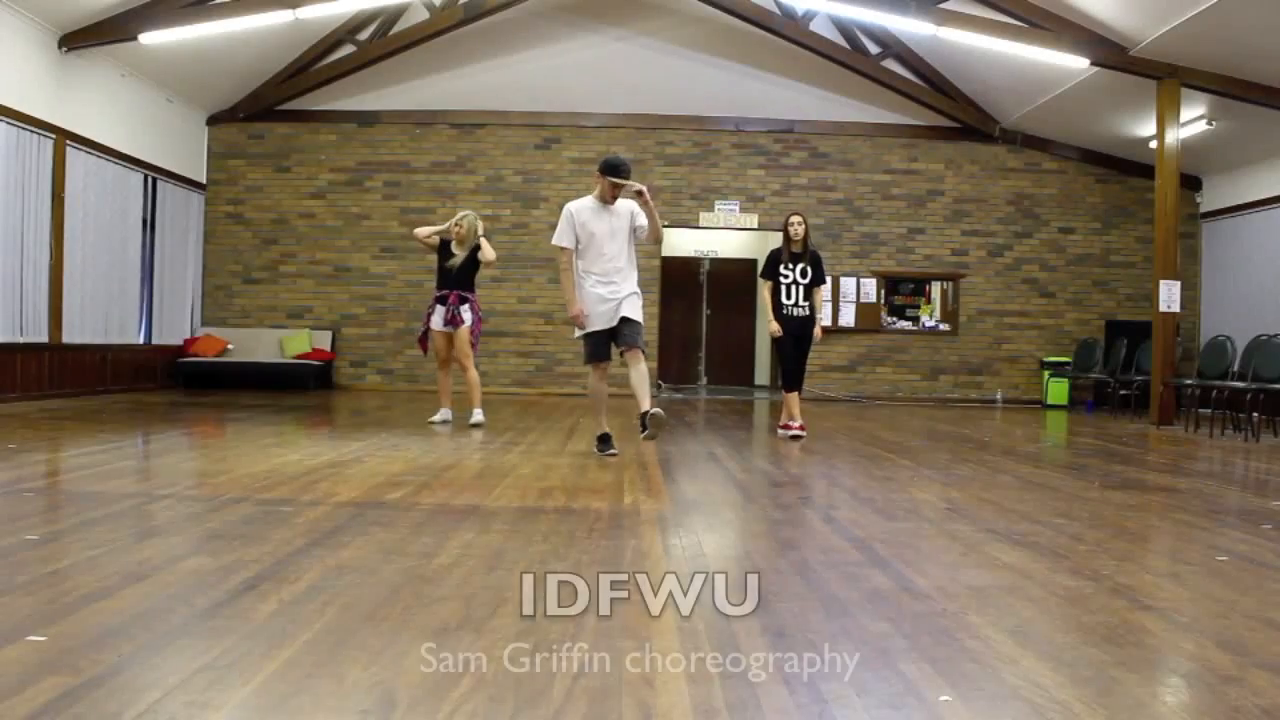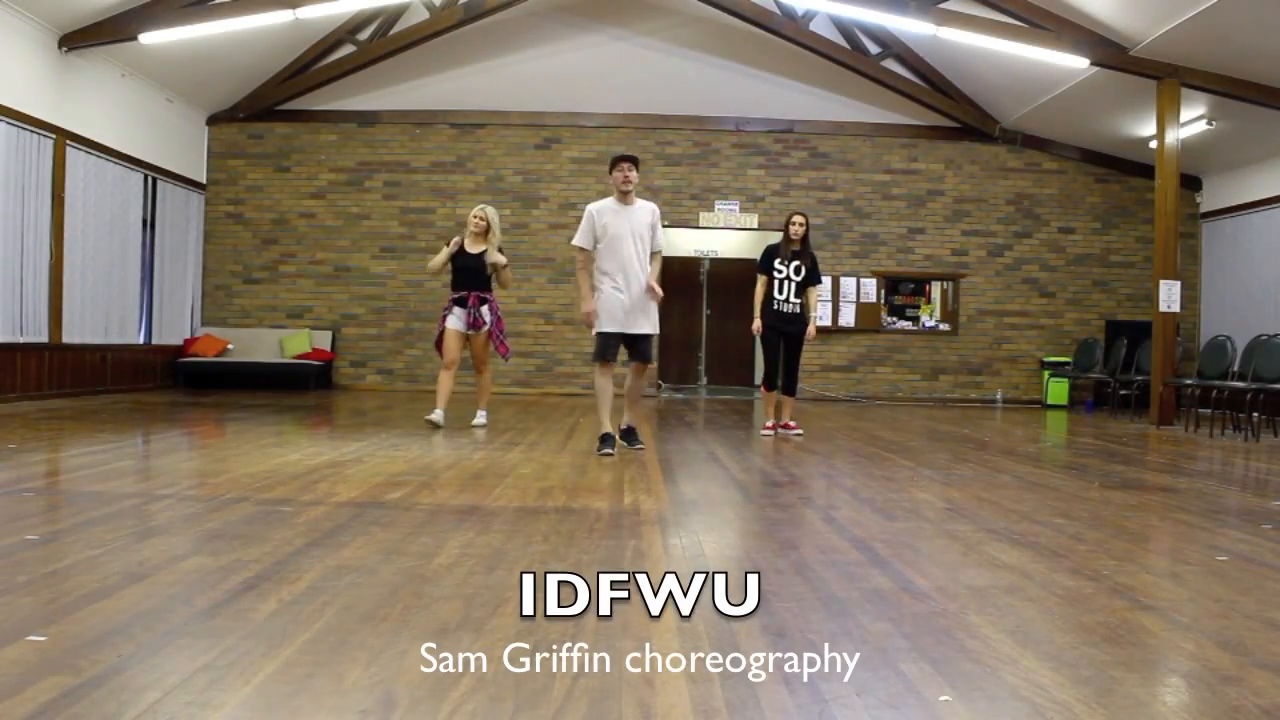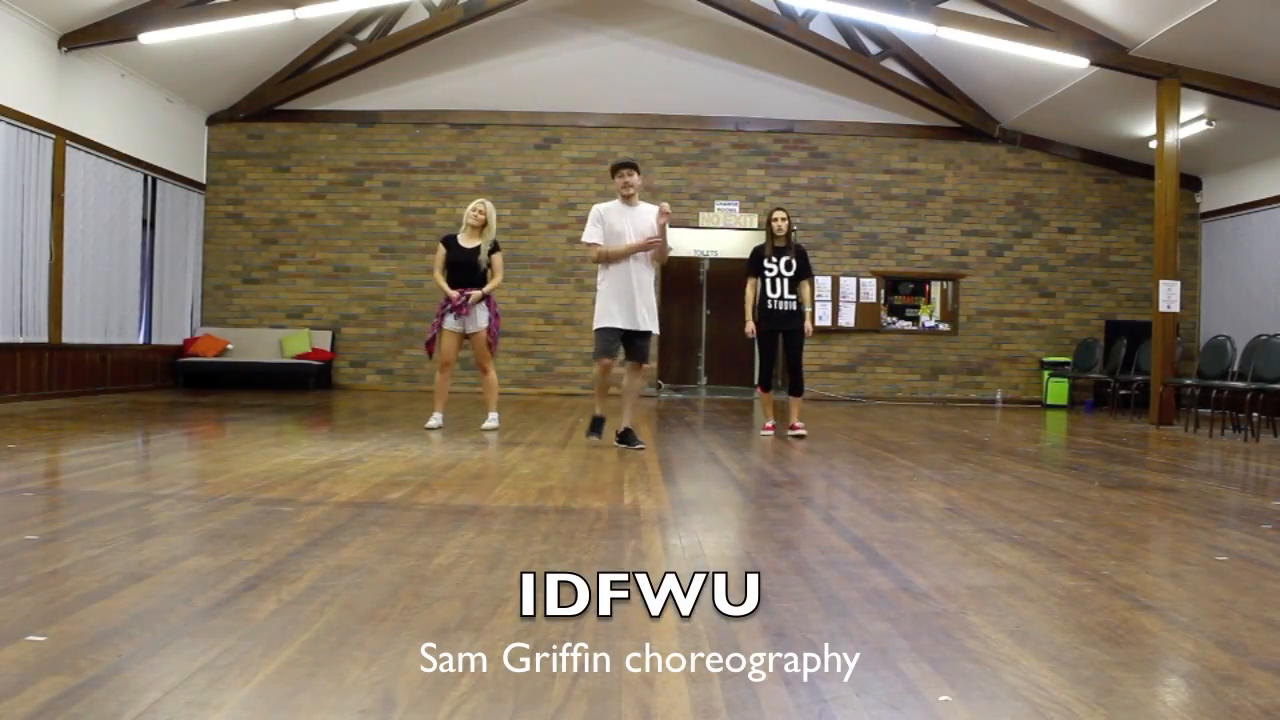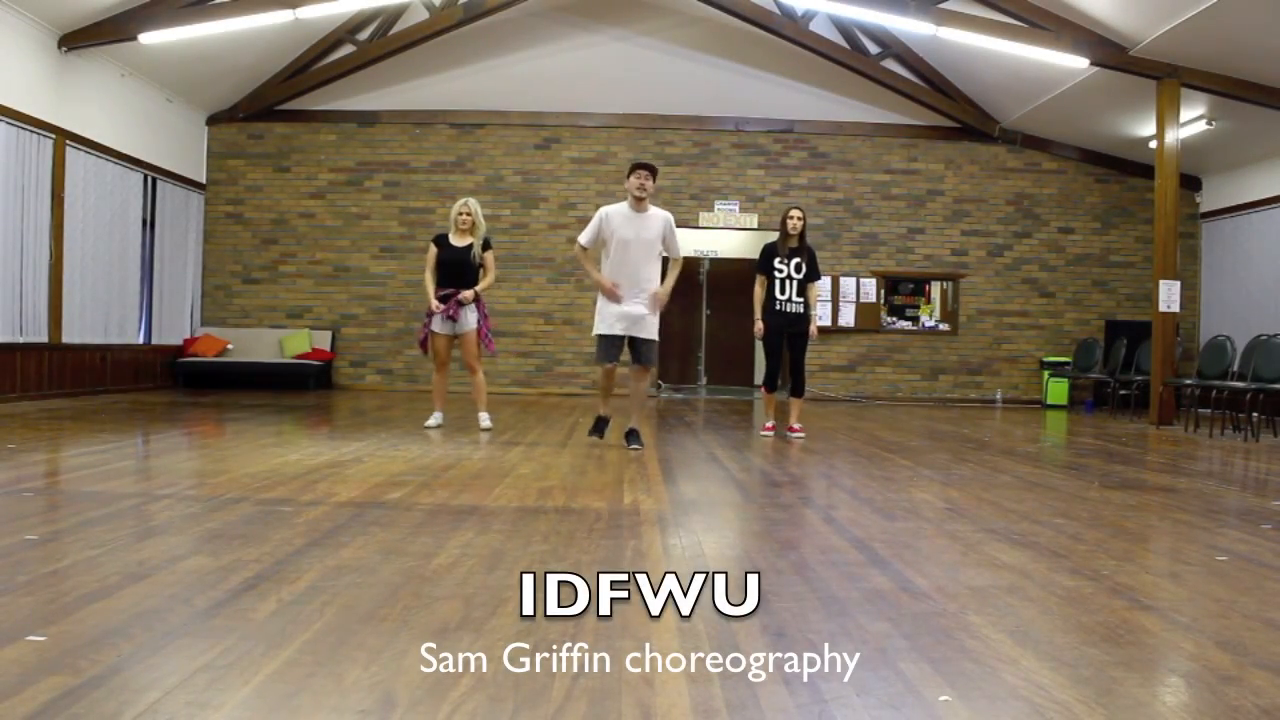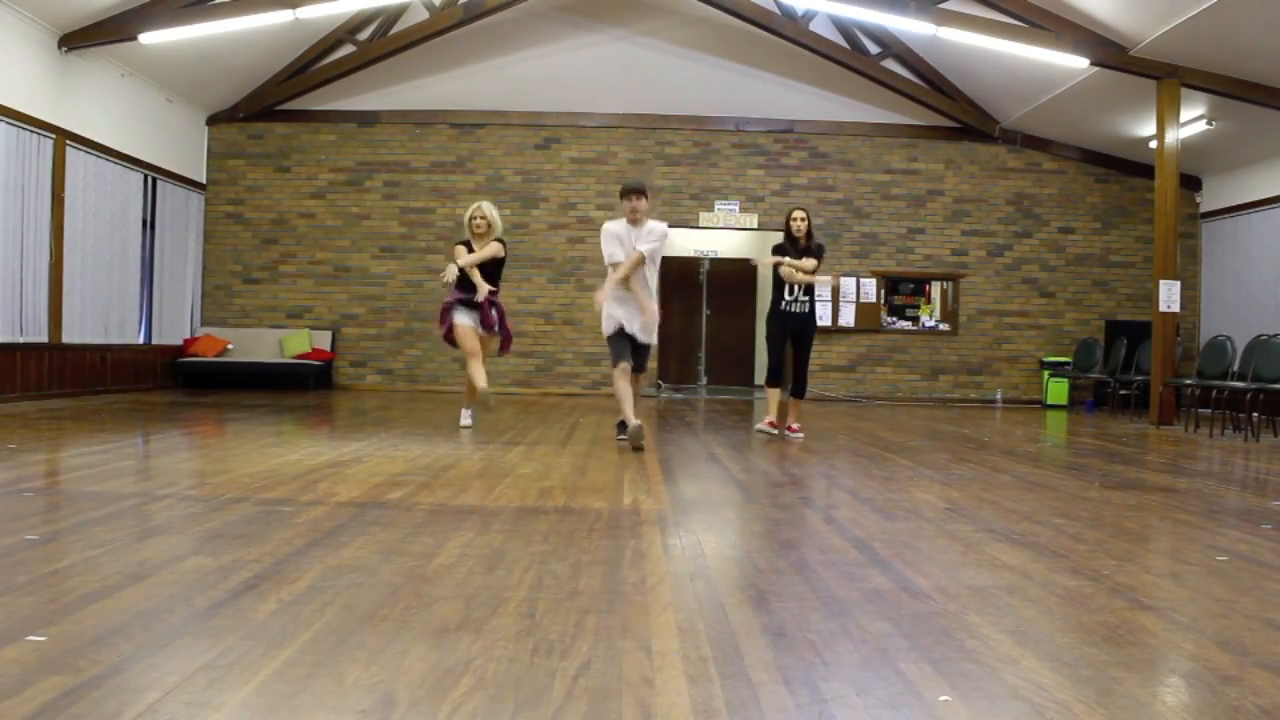
dt=1s
person 1, frame 1
left shoulder: (629, 208)
right shoulder: (574, 210)
left elbow: (655, 238)
right elbow: (566, 261)
left wrist: (649, 204)
right wrist: (572, 302)
left hip: (626, 297)
right hip: (593, 301)
left knee: (634, 353)
right knee: (599, 366)
left ankle: (646, 415)
right ankle: (603, 434)
person 1, frame 2
left shoulder: (651, 211)
right shoulder: (595, 211)
left elbow: (656, 254)
right elbow: (583, 260)
left wrist: (654, 281)
right wrist: (586, 299)
left hip: (641, 304)
right hip: (609, 303)
left knee: (640, 365)
right knee: (605, 364)
left ankle: (628, 426)
right ankle: (606, 433)
person 1, frame 3
left shoulder: (653, 213)
right shoulder: (601, 211)
left elbow: (661, 259)
right elbow: (595, 254)
left wrist: (661, 228)
right wrist: (636, 246)
left hip: (642, 303)
right hip: (611, 301)
left knee: (637, 365)
right knee: (605, 361)
left ankle: (625, 429)
right ankle: (599, 413)
person 1, frame 4
left shoulder: (664, 219)
right shoulder: (607, 214)
left elbow: (676, 259)
right elbow: (580, 249)
left wrist: (666, 287)
right wrist: (600, 280)
left hip: (646, 307)
right hip: (612, 306)
left knee: (642, 368)
right knee: (607, 365)
left ankle: (633, 428)
right ankle: (603, 412)
person 1, frame 5
left shoulder: (658, 229)
right shoulder: (611, 229)
left elbow: (635, 261)
right elbow: (618, 269)
left wrist: (608, 286)
right wrist: (643, 302)
left hip: (644, 316)
right hip: (618, 312)
left knee: (636, 374)
right knee: (622, 368)
left ankle: (624, 420)
right ankle: (632, 423)
person 2, frame 1
left shoulder: (813, 257)
right shoulder: (776, 256)
left elbow: (817, 291)
right elbow: (767, 290)
left wrist: (818, 322)
right wrist: (771, 319)
left hip: (805, 324)
right hip: (783, 323)
left knee: (798, 372)
right knee: (788, 371)
left ankle: (785, 421)
right ankle: (797, 422)
person 2, frame 2
left shoulder: (809, 257)
right shoulder: (772, 251)
left elbow: (811, 291)
right elbow: (761, 285)
left wrist: (812, 321)
right wrist: (757, 316)
left hip: (796, 322)
right hip: (771, 320)
left knee: (791, 371)
right knee: (771, 369)
left ankle: (786, 420)
right ankle: (769, 420)
person 2, frame 3
left shoulder: (798, 251)
right shoulder: (759, 252)
left elbow: (805, 285)
right elbow: (751, 286)
left wrist: (808, 317)
right wrist: (749, 319)
left hip: (793, 319)
right hip: (766, 319)
left knee: (795, 369)
right knee: (766, 369)
left ankle: (795, 421)
right ankle: (769, 420)
person 2, frame 4
left shoulder: (808, 253)
right shoulder: (770, 250)
left elbow: (811, 287)
right elbow: (759, 285)
left wrist: (813, 319)
right wrist: (758, 318)
left hip: (799, 319)
right hip: (773, 318)
left knee: (797, 369)
right knee: (772, 369)
left ankle: (794, 423)
right ankle: (769, 420)
person 2, frame 5
left shoulder: (816, 249)
right shoulder: (780, 249)
left elbow: (808, 267)
right elbow: (787, 276)
left wrist: (778, 261)
right wrist: (815, 280)
left hip: (804, 318)
right hip: (779, 316)
left knee: (800, 370)
right knee: (775, 364)
left ankle: (793, 422)
right ankle: (771, 419)
person 3, frame 1
left shoulder: (475, 250)
right shoulder: (443, 245)
left elbow: (491, 259)
right elbow: (417, 234)
left wrist: (481, 236)
right wrist: (444, 227)
left hip: (464, 308)
right hip: (440, 307)
left knee: (465, 361)
right knee: (442, 362)
left ankle: (478, 411)
right ankle: (445, 410)
person 3, frame 2
left shoulder: (494, 251)
right shoulder: (456, 245)
left elbow: (505, 285)
right elbow: (431, 268)
left wrist: (503, 264)
right wrist: (449, 250)
left hip: (482, 309)
right hip: (456, 308)
left knee: (481, 365)
right knee: (449, 363)
left ankle: (481, 413)
right ankle: (439, 412)
person 3, frame 3
left shoulder: (491, 245)
right shoulder: (449, 241)
left elbow: (498, 278)
right elbow: (437, 272)
left wrist: (482, 292)
right wrist: (448, 290)
left hip: (480, 308)
right hip: (452, 306)
left knee: (485, 364)
right knee: (444, 363)
left ankle: (493, 415)
right ankle: (437, 415)
person 3, frame 4
left shoulder: (482, 243)
right shoulder: (439, 241)
left elbow: (490, 276)
right elbow: (429, 272)
left wrist: (474, 291)
right wrist: (432, 298)
left hip: (469, 307)
right hip: (442, 306)
left knee: (473, 364)
right knee: (440, 364)
left ankle: (484, 414)
right ankle: (437, 413)
person 3, frame 5
left shoulder: (498, 244)
right shoulder: (461, 245)
left elbow: (477, 257)
right elbow: (466, 262)
left wrist: (455, 266)
right wrist: (480, 283)
left hip: (487, 310)
right hip: (463, 308)
left knee: (475, 356)
right knee: (472, 351)
left ankle: (466, 410)
right ankle: (482, 388)
